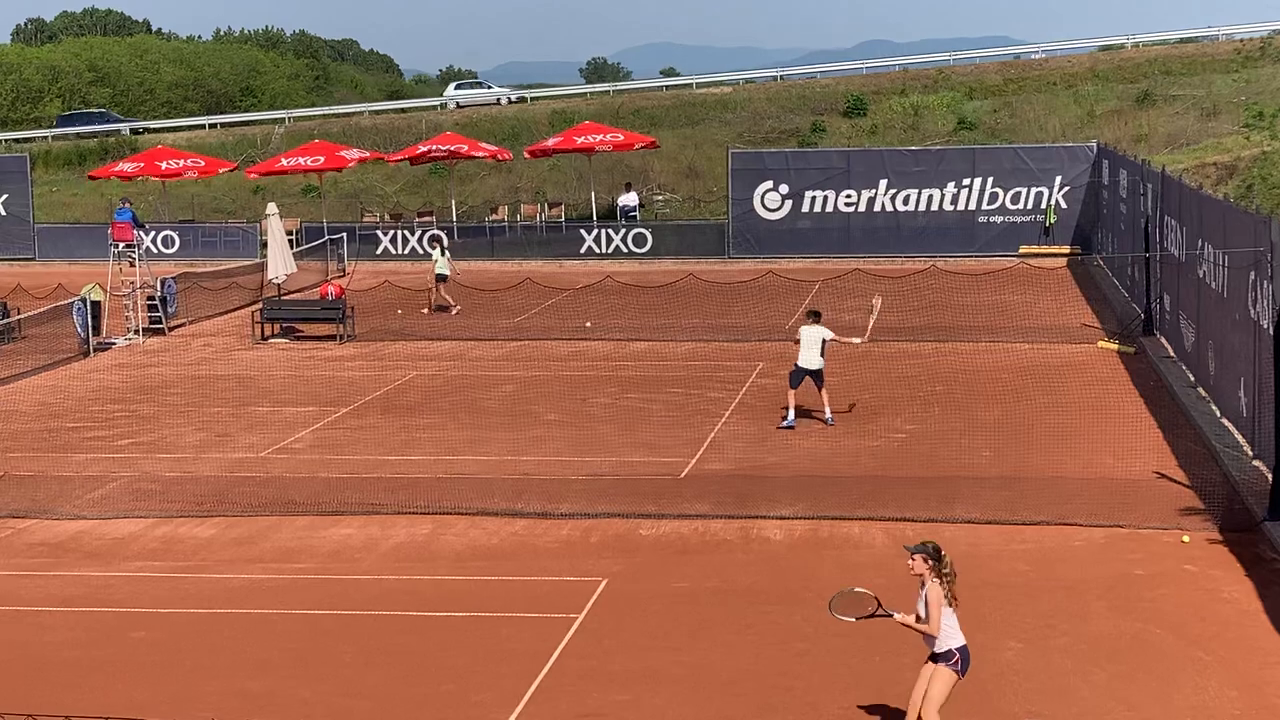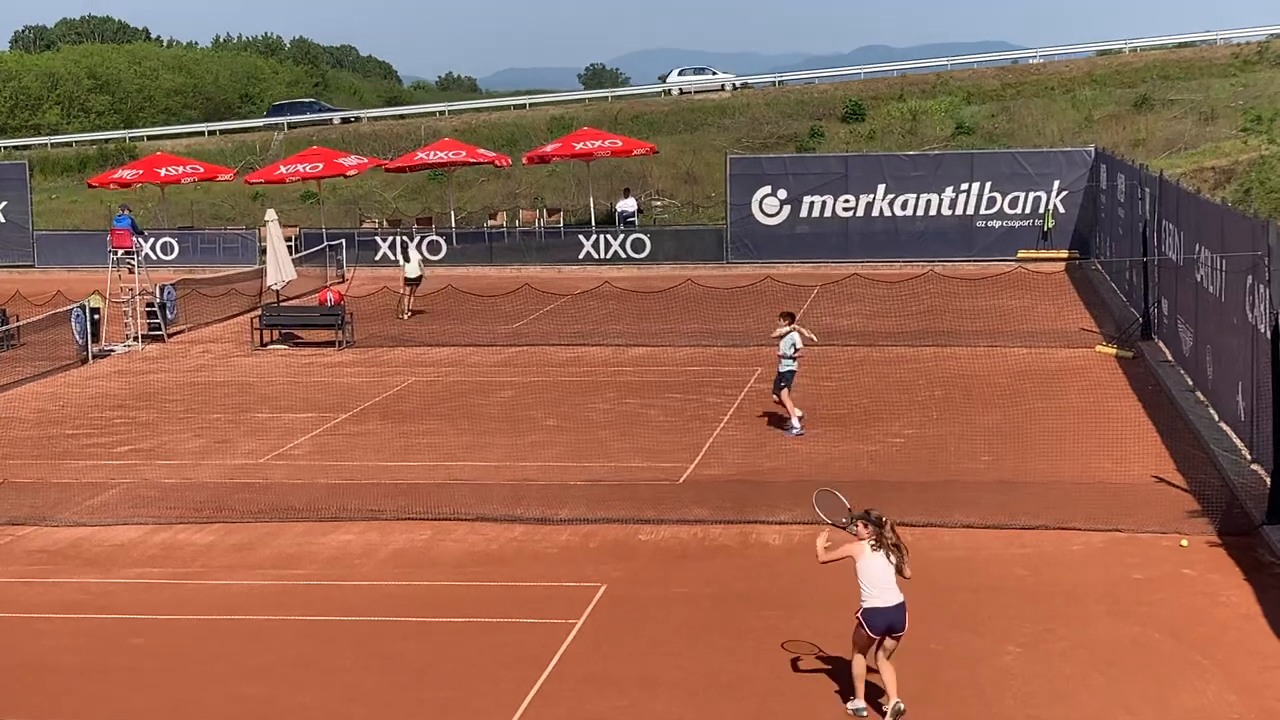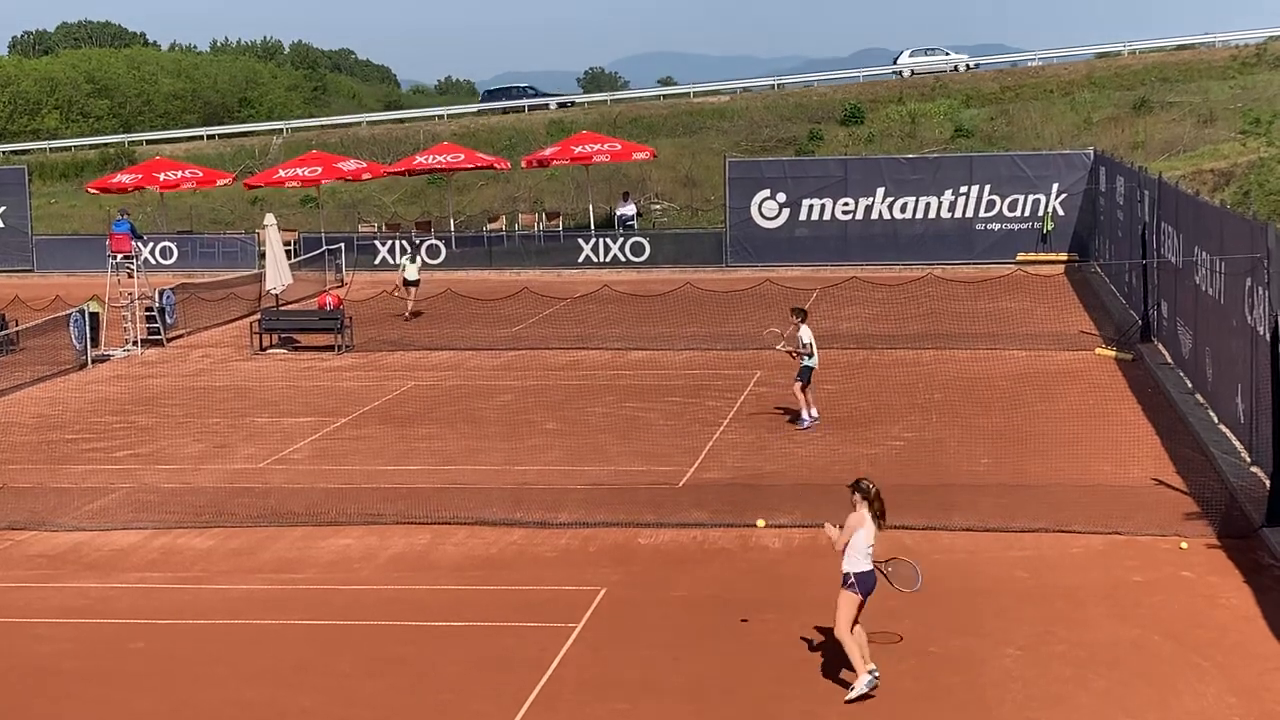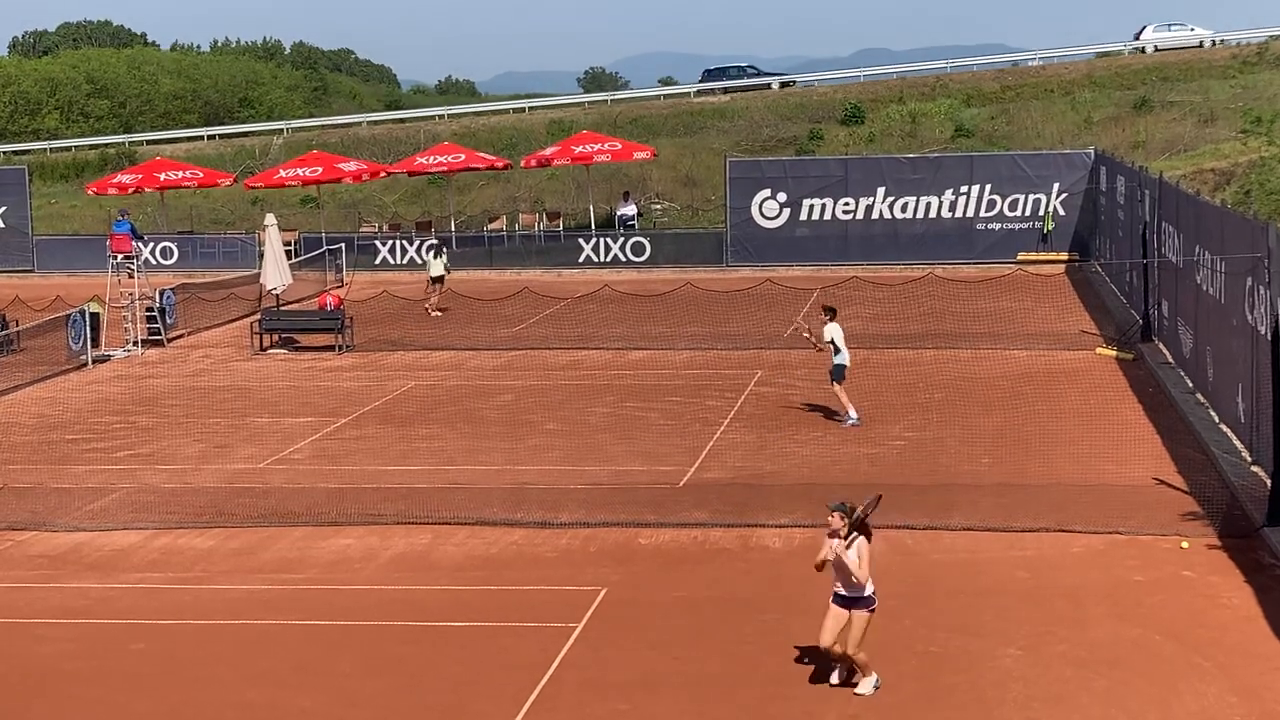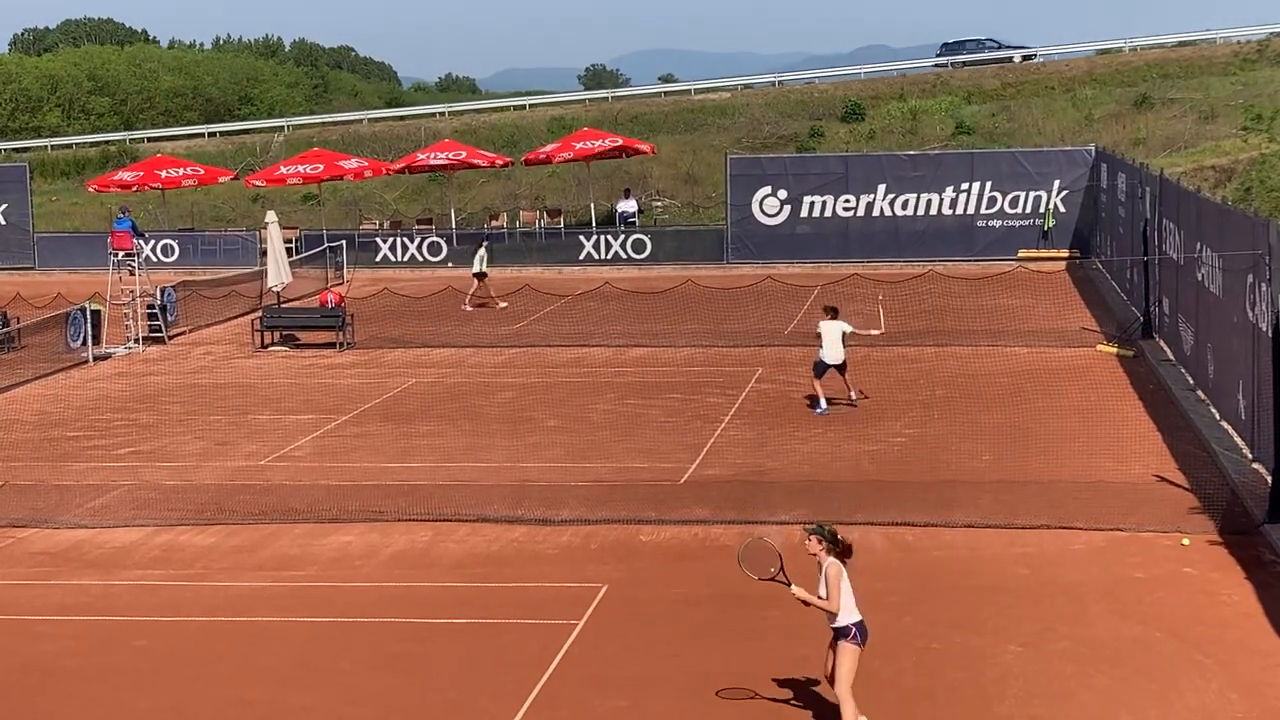
dt=0.7s
person 1, frame 1
left shoulder: (934, 589)
right shoulder: (926, 585)
left elbow: (934, 630)
left wrist: (907, 622)
right wrist: (909, 619)
left hip: (953, 656)
right hip: (938, 655)
person 1, frame 2
left shoulder: (855, 547)
right shoulder: (892, 548)
left elbow: (822, 557)
right elbow: (907, 574)
left wrist: (820, 545)
left hip: (874, 614)
right hip: (898, 611)
left knee: (858, 654)
right knee: (883, 659)
left ankle: (860, 703)
right ankle: (894, 702)
person 1, frame 3
left shoulder: (856, 517)
right shoulder: (869, 517)
left elbow: (839, 547)
left wrist: (831, 533)
left hip: (857, 578)
right hip: (865, 576)
left knee: (841, 631)
right knee: (852, 623)
left ankle: (864, 677)
right ankle: (869, 667)
person 1, frame 4
left shoulder: (861, 543)
right shoulder: (831, 537)
left elbow: (862, 580)
right elbow: (818, 567)
left wrist: (845, 558)
right wrist: (824, 558)
left hip: (863, 599)
right hip: (841, 596)
left knee: (853, 650)
right knee: (826, 643)
left ankle: (870, 678)
right ankle: (841, 663)
person 1, frame 5
left shoulder: (832, 567)
right shoulder: (825, 564)
left elbow: (833, 606)
left wrist: (806, 597)
right wrist: (809, 597)
left hip: (851, 630)
right hip: (842, 629)
left knee: (842, 689)
right knee: (830, 675)
